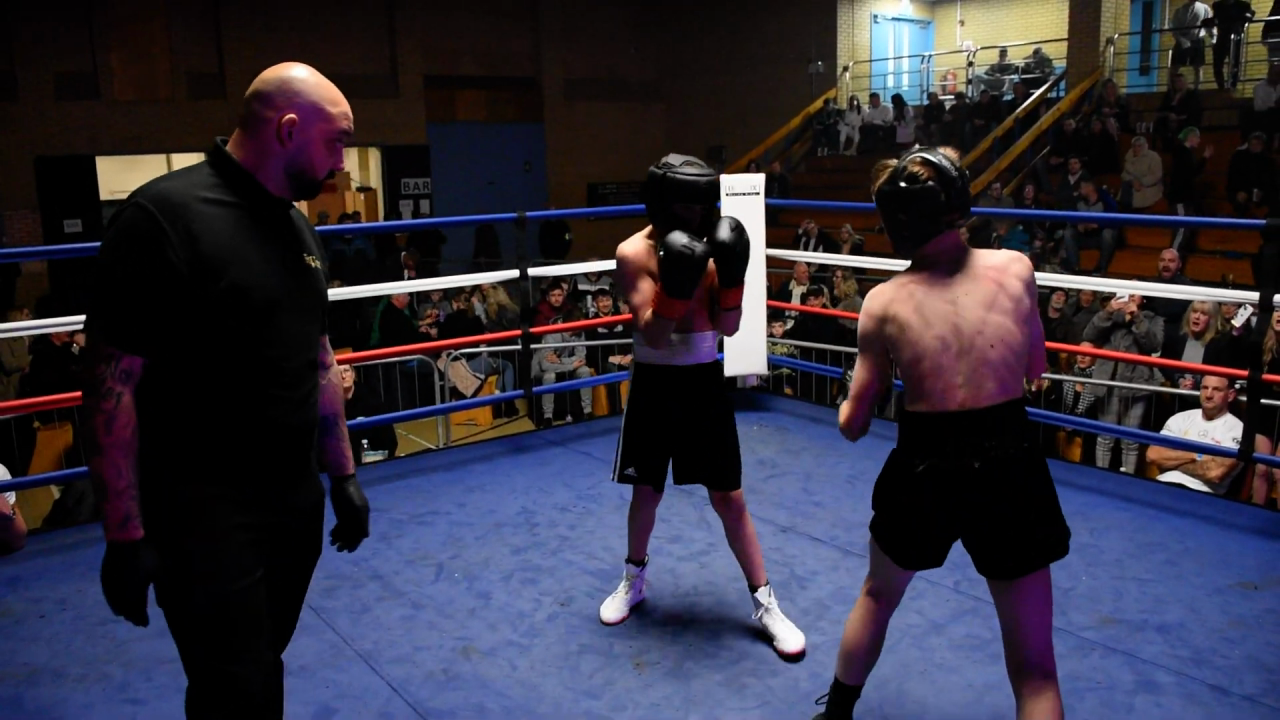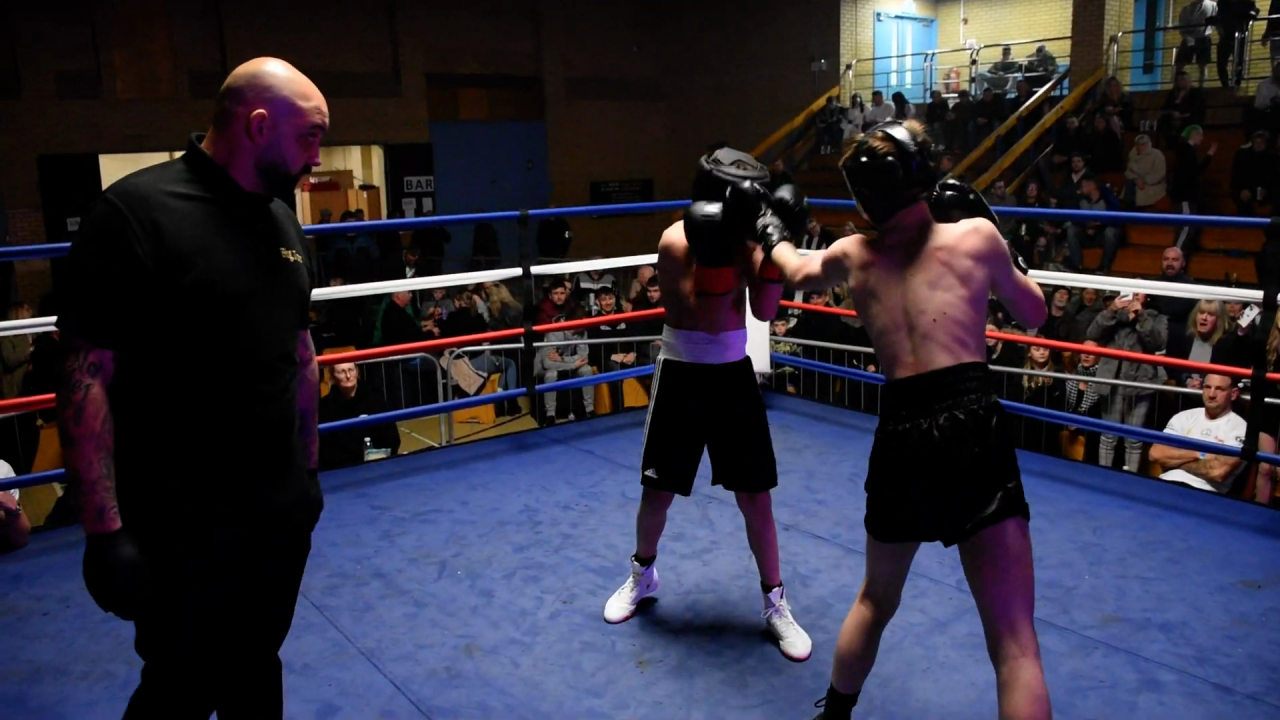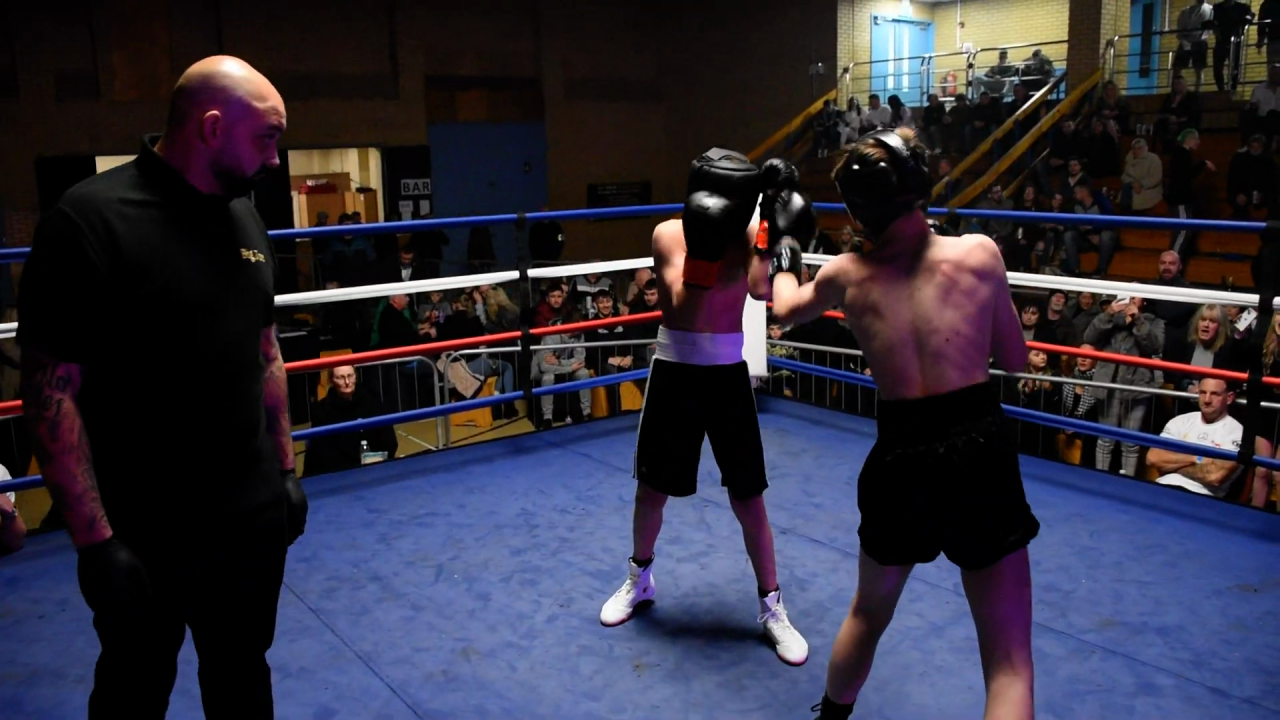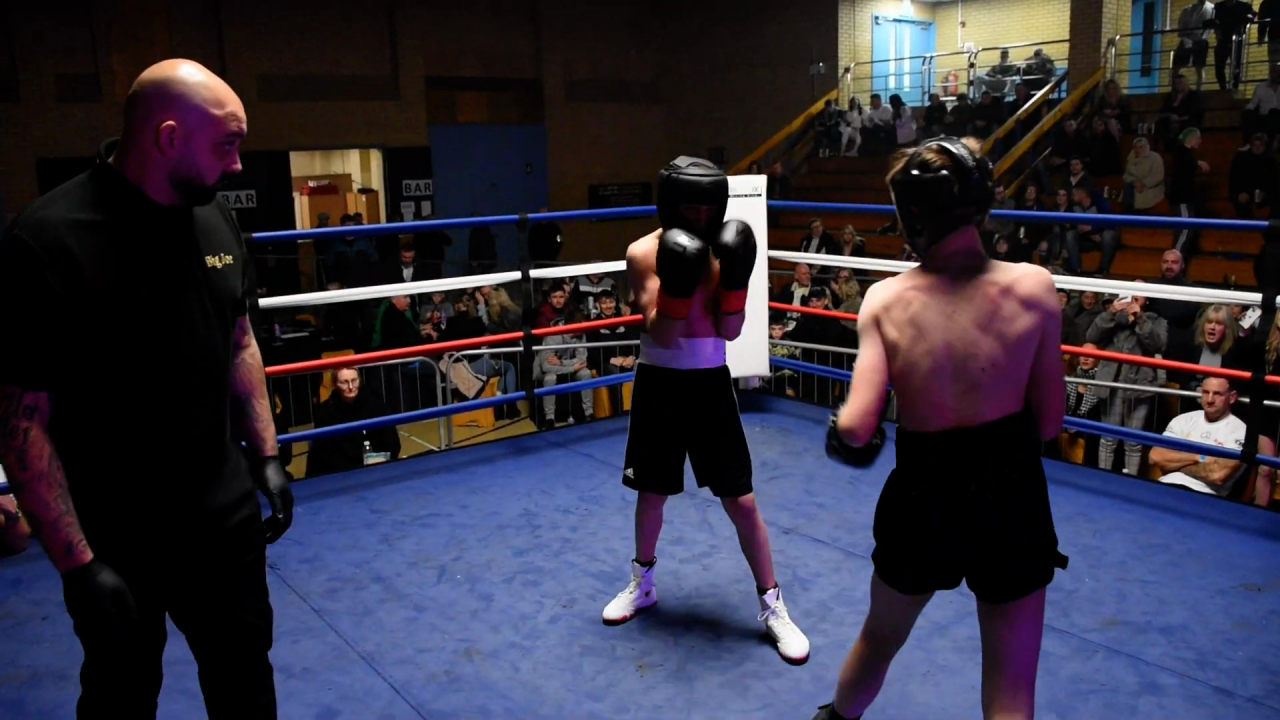
dt=0.2s
person 1, frame 1
left shoulder: (294, 226)
right shoulder: (166, 217)
right elbow: (113, 382)
left wrist: (344, 474)
right wrist: (126, 534)
left hip: (293, 501)
right hip: (202, 510)
person 1, frame 2
left shoulder: (282, 221)
right shoulder: (136, 212)
right elbow: (84, 378)
left wrist: (309, 467)
right wrist: (105, 529)
left hip: (280, 501)
right hip: (179, 514)
person 1, frame 3
left shoulder: (243, 217)
right shoulder: (92, 220)
right elbow: (50, 392)
left wrist: (286, 467)
right wrist: (95, 539)
left hip: (252, 502)
right hip: (146, 516)
person 1, frame 4
left shoulder: (213, 216)
left wrist: (267, 455)
right wrist: (77, 561)
left hip: (222, 497)
right hip: (117, 522)
left knee: (243, 661)
person 2, frame 1
left shoulder: (883, 305)
right shoulder: (1014, 272)
left elbow: (853, 425)
right elbow: (1034, 369)
left wrist: (852, 397)
left hip: (922, 473)
right hip: (1008, 469)
left knee: (878, 594)
right knee: (1033, 669)
person 2, frame 2
left shoulder: (854, 257)
right shoulder: (974, 237)
left elbow: (799, 271)
right elbow: (1033, 313)
left wrist: (771, 236)
left hip: (899, 441)
right hip: (971, 435)
left knee: (876, 599)
right knee: (1013, 639)
person 2, frame 3
left shoulder: (847, 277)
right shoulder: (978, 256)
left elbow: (787, 307)
right elbow: (1016, 357)
left wrist: (785, 256)
left hip: (899, 465)
right hip: (980, 458)
left knee: (869, 614)
right knee: (1008, 666)
person 2, frame 4
left shoulder: (885, 301)
right shoulder: (1033, 289)
left elbow: (854, 427)
right elbow: (1048, 423)
left wrist: (846, 435)
left hip: (921, 497)
right hip: (1008, 497)
left knee: (878, 637)
person 3, frame 1
left shoulder: (712, 248)
right shoulder: (633, 253)
left elbow: (725, 326)
right elbow: (649, 332)
left wrist: (732, 274)
right wrist: (675, 282)
left hip: (703, 379)
right hip: (654, 381)
left knee: (730, 498)
right knee: (646, 490)
left ankle: (765, 603)
right ankle: (633, 580)
person 3, frame 2
left shoulder: (749, 238)
right shoulder: (678, 240)
left elbow: (766, 310)
right elbow: (709, 319)
right wrist: (715, 256)
left hip: (734, 375)
right hip: (682, 377)
left knee: (756, 498)
right knee: (659, 491)
left ankle: (776, 605)
right ankle: (641, 576)
person 3, frame 3
left shoulder: (749, 233)
right shoulder: (670, 236)
left elbow: (761, 289)
right elbow: (687, 315)
right wrist: (703, 251)
left hip: (728, 378)
right hip: (675, 377)
left knee: (750, 500)
right knee: (653, 491)
left ankle: (772, 609)
right ankle: (638, 580)
person 3, frame 4
left shoulder: (722, 250)
right shoulder: (642, 254)
left elbow: (730, 331)
right elbow: (661, 337)
left wrist: (736, 276)
right wrist: (675, 285)
left hip: (710, 383)
right hip: (659, 383)
left knee: (742, 502)
right knee: (650, 493)
left ankle: (773, 606)
right ankle: (642, 581)
